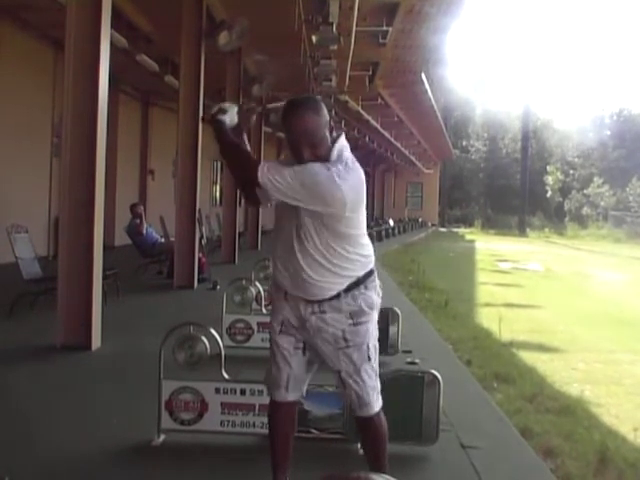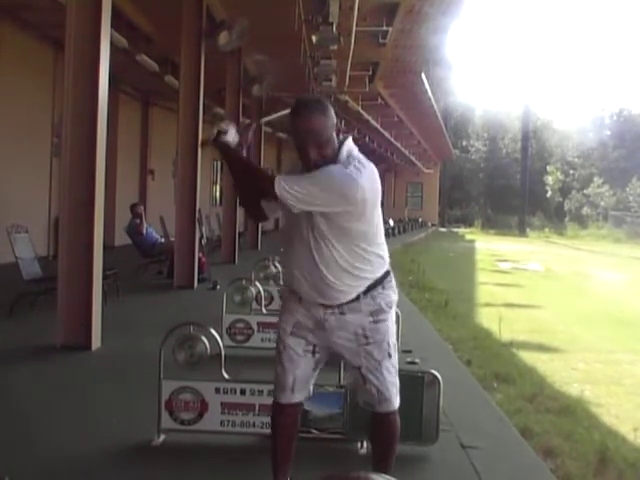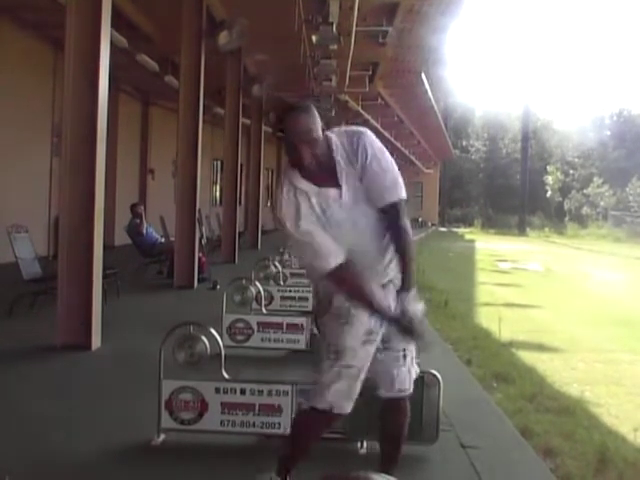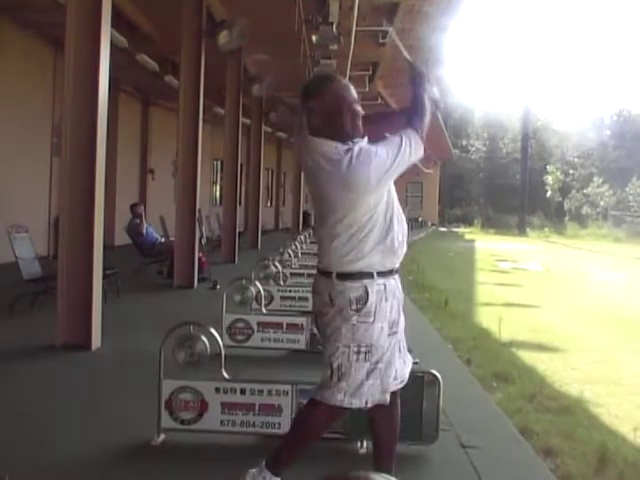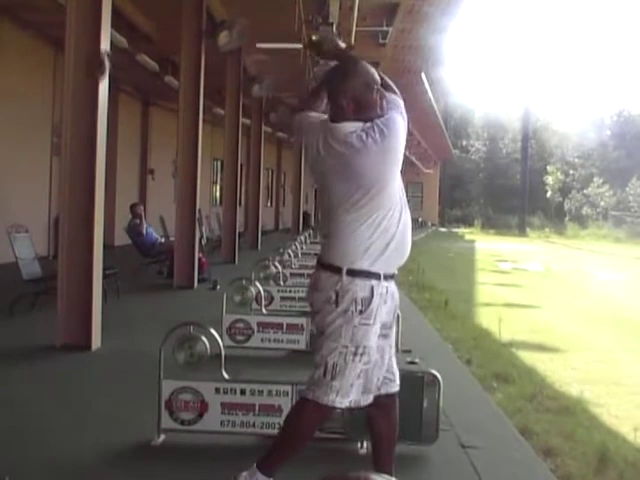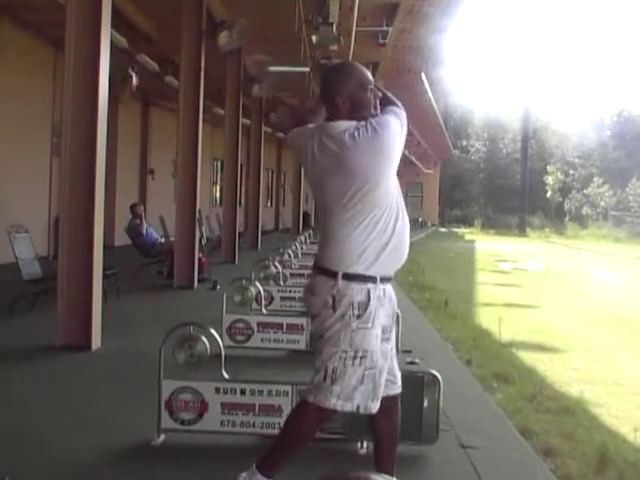
dt=0.2s
person 1, frame 1
left shoulder: (335, 180)
right shoulder: (304, 167)
left elbow: (248, 172)
right elbow: (257, 191)
left wrist: (221, 128)
right wrist: (231, 131)
left hip: (345, 305)
right hip: (290, 300)
left knee: (366, 404)
right knee: (282, 395)
person 1, frame 2
left shoulder: (353, 176)
right shoulder: (304, 172)
left elbow: (266, 188)
left wrist: (226, 148)
left hip: (363, 306)
right hip: (304, 304)
left knee: (384, 404)
right knee: (287, 397)
person 1, frame 3
left shoulder: (360, 143)
right shoulder: (293, 198)
left elbow: (394, 215)
right elbow: (337, 272)
left wrist: (405, 286)
right wrist: (385, 311)
left hip: (395, 287)
right hip: (352, 300)
left knee: (396, 393)
right knee: (329, 402)
person 1, frame 4
left shoulder: (314, 142)
right shoulder: (356, 164)
right elbow: (414, 139)
right wrist: (421, 89)
left hip: (380, 285)
right hip: (357, 292)
left knee: (388, 387)
right knee: (339, 394)
person 1, frame 5
left shoulder: (319, 134)
right shoulder: (384, 136)
left elbow: (308, 107)
right elbow: (394, 95)
left wrist: (336, 70)
right wrist: (344, 56)
left hip: (372, 286)
right hip: (354, 287)
left knee: (384, 386)
right knee: (326, 393)
person 1, frame 6
left shoulder: (313, 141)
right shoulder: (379, 136)
left elbow: (293, 131)
right elbow: (398, 108)
left wrist: (326, 92)
right wrist: (374, 92)
left hip: (370, 289)
right hip: (352, 292)
left knee: (386, 389)
right knee: (328, 397)
